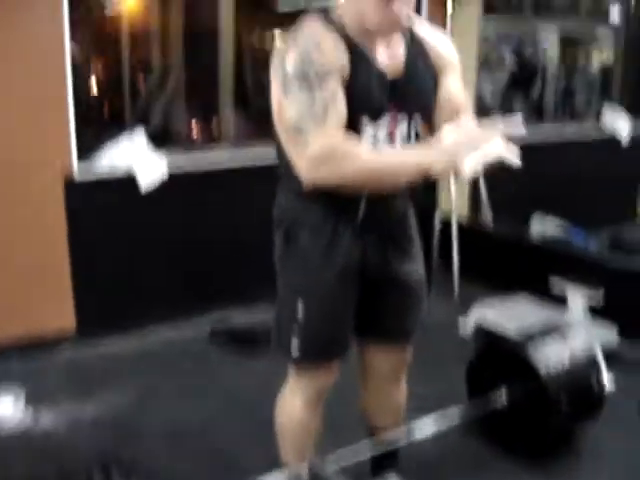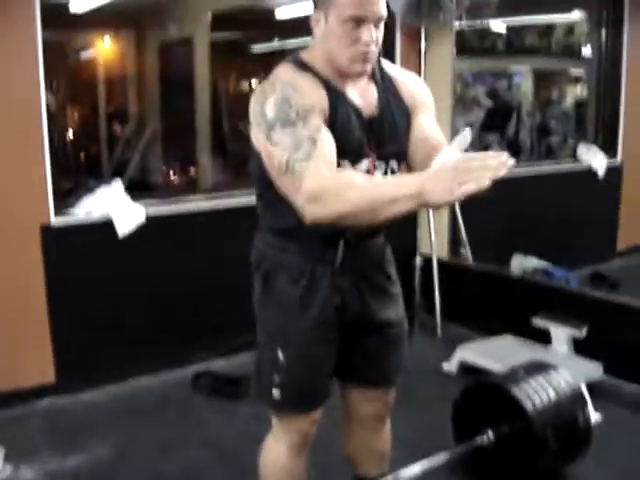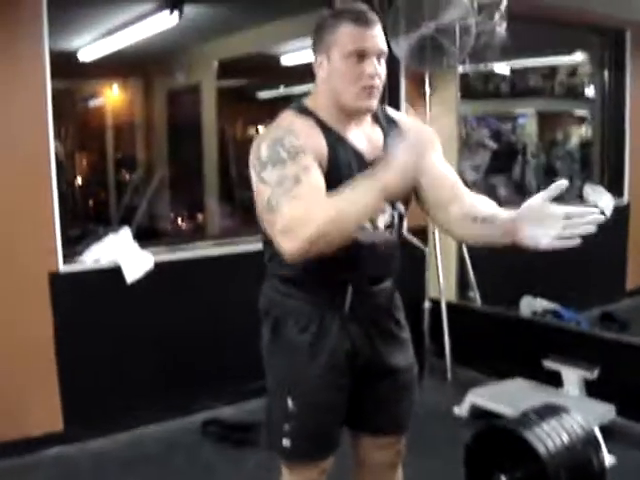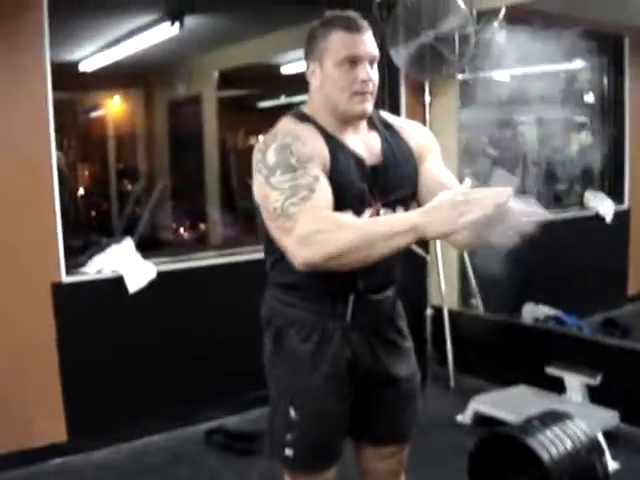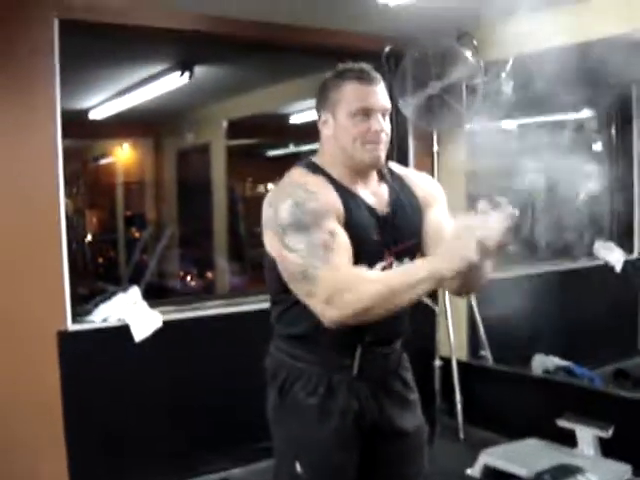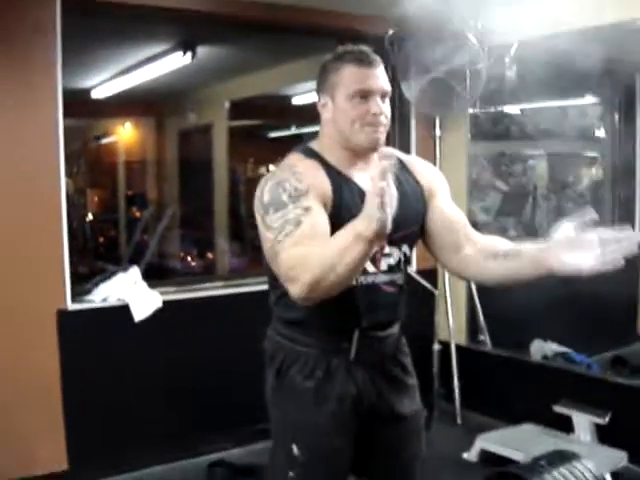
dt=0.3s
person 1, frame 1
left shoulder: (433, 49)
right shoulder: (313, 49)
left elbow: (463, 130)
right elbow: (318, 162)
left wrist: (475, 145)
right wrist: (433, 160)
left hip: (392, 226)
right hip: (320, 230)
left knee: (392, 365)
right knee: (313, 379)
person 1, frame 2
left shoulder: (404, 86)
right shoulder: (287, 92)
left elbow: (439, 160)
right elbow: (318, 197)
left wrist: (461, 177)
right wrist: (427, 185)
left hip: (371, 262)
right hip: (299, 271)
left knee: (374, 403)
right knee: (297, 420)
person 1, frame 3
left shoulder: (409, 131)
right shoulder: (290, 137)
left elbow: (458, 209)
right elbow: (297, 237)
left wrist: (516, 224)
right wrist: (387, 179)
left hip: (380, 307)
right hip: (308, 317)
person 1, frame 4
left shoulder: (408, 137)
right shoulder: (285, 146)
left elbow: (445, 215)
right elbow: (307, 245)
left wrist: (481, 216)
right wrist: (427, 219)
left hip: (381, 317)
right hip: (309, 324)
person 1, frame 5
left shoulder: (417, 187)
right shoulder: (302, 198)
left elbow: (459, 281)
right elbow: (338, 303)
left wrist: (474, 258)
right wrist: (444, 262)
left hip: (389, 369)
right hip: (315, 379)
person 1, frame 6
left shoulder: (412, 172)
right shoulder: (293, 181)
left elbow: (466, 252)
right elbow: (304, 281)
left wrist: (550, 255)
right wrist: (369, 225)
left hip: (385, 353)
right hip: (312, 362)
